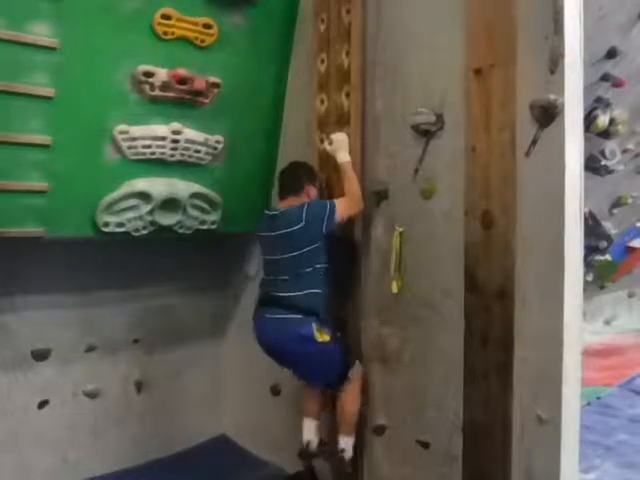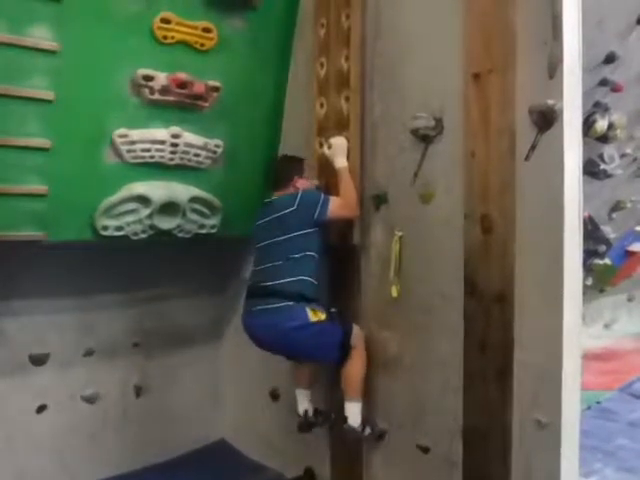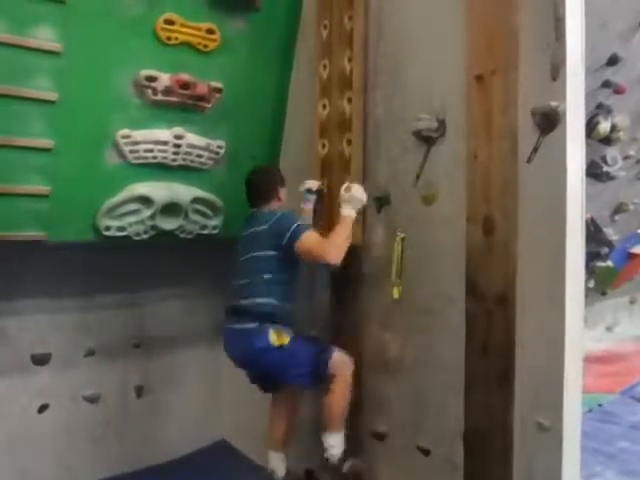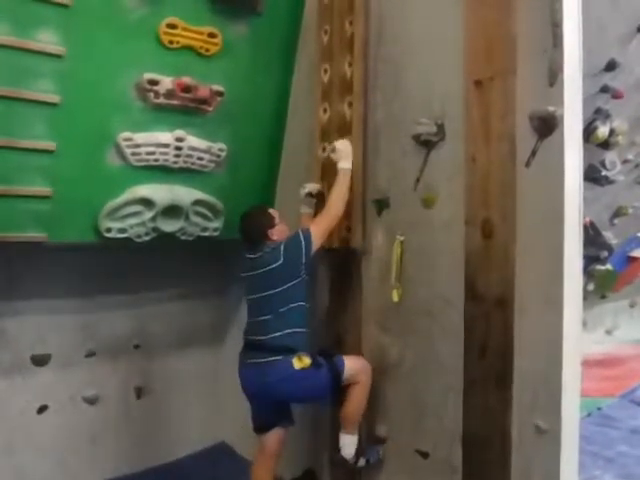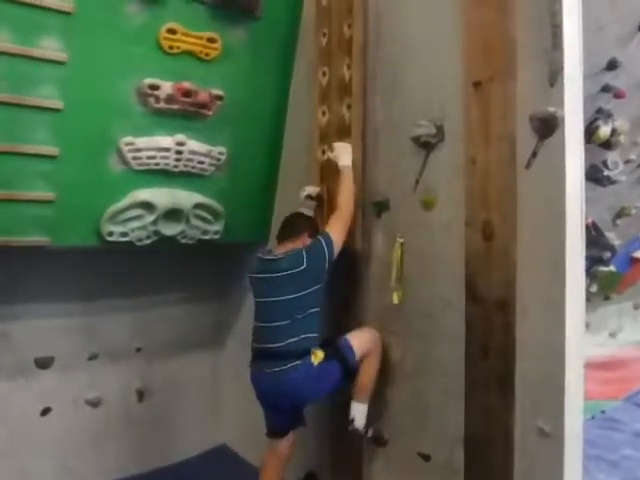
dt=1s
person 1, frame 1
left shoulder: (267, 221)
right shoulder: (309, 215)
right elbow: (355, 204)
right wrist: (342, 155)
left hip: (265, 324)
right hip: (297, 325)
left knee: (319, 374)
right knee: (352, 375)
left ankle: (309, 441)
right ankle: (346, 453)
person 1, frame 2
left shoulder: (265, 213)
right shoulder: (302, 201)
right elbow: (351, 208)
left wrist: (312, 191)
right wrist: (340, 161)
left hip: (254, 319)
right hip: (287, 315)
left knee: (305, 342)
right knee: (355, 340)
left ankle: (306, 412)
right ankle: (354, 420)
person 1, frame 3
left shoulder: (253, 225)
right shoulder: (281, 220)
left elbow: (303, 243)
right elbow: (331, 254)
left wrist: (309, 201)
right wrist: (349, 211)
left hip: (238, 333)
right hip: (260, 334)
left knee: (287, 394)
right knee: (342, 367)
right ankle: (334, 454)
person 1, frame 4
left shoulder: (253, 262)
right shoulder: (284, 255)
right elbow: (333, 213)
left wrist: (306, 207)
right wrist: (345, 163)
left hip: (252, 371)
right hip: (281, 369)
left knee: (269, 446)
right knee: (360, 369)
right ankle: (349, 448)
person 1, frame 5
left shoulder: (261, 266)
right shoulder: (308, 261)
left elbow: (296, 230)
right elbow: (343, 214)
left wrist: (303, 207)
right wrist: (345, 162)
left hip: (264, 376)
right hip: (298, 373)
left knee: (279, 447)
right knee: (370, 337)
right ankle: (359, 417)
